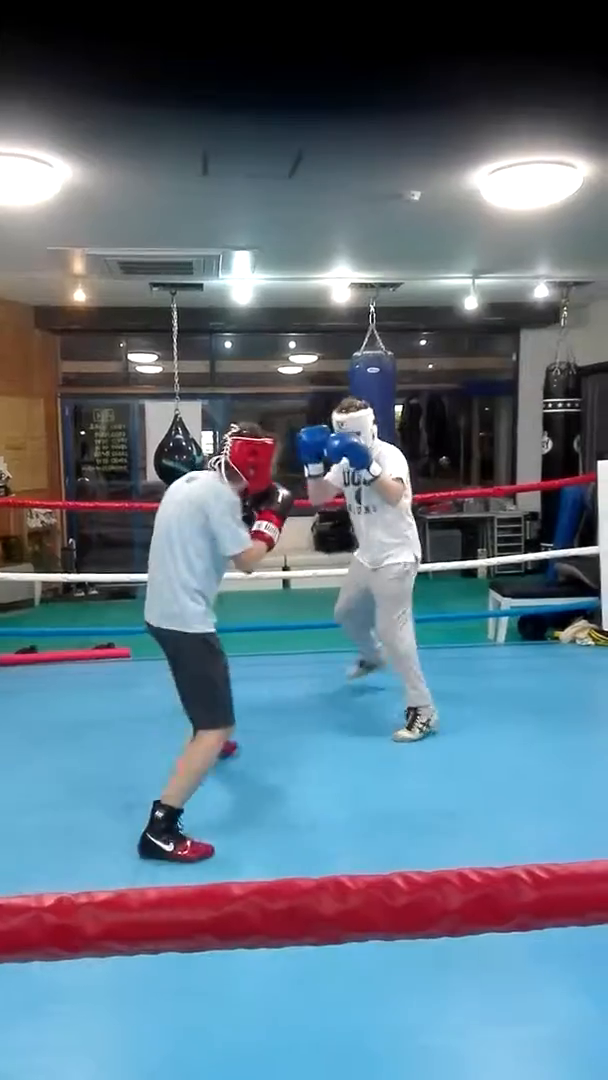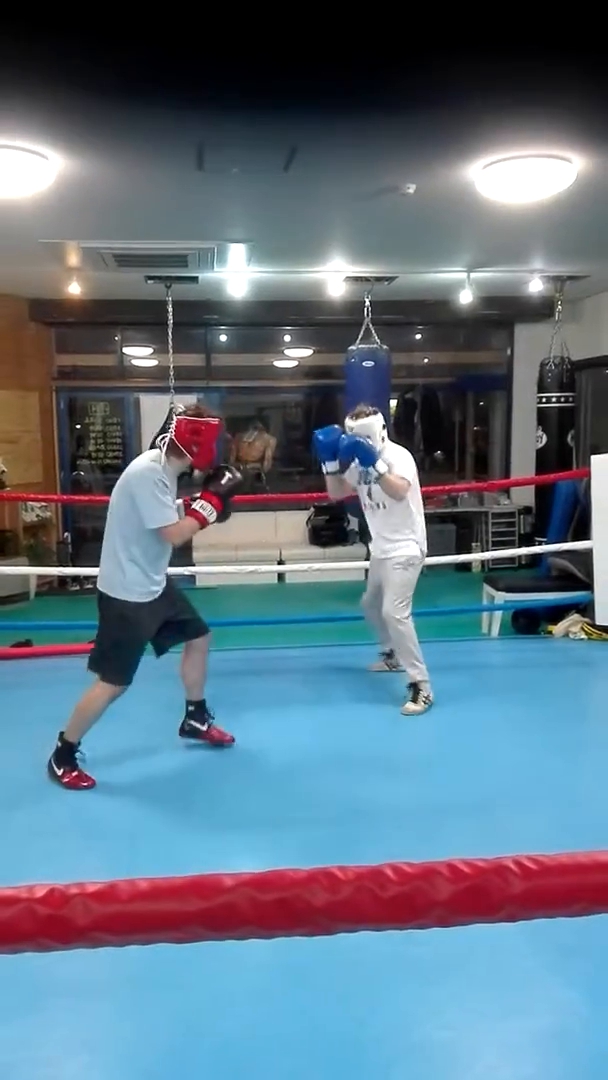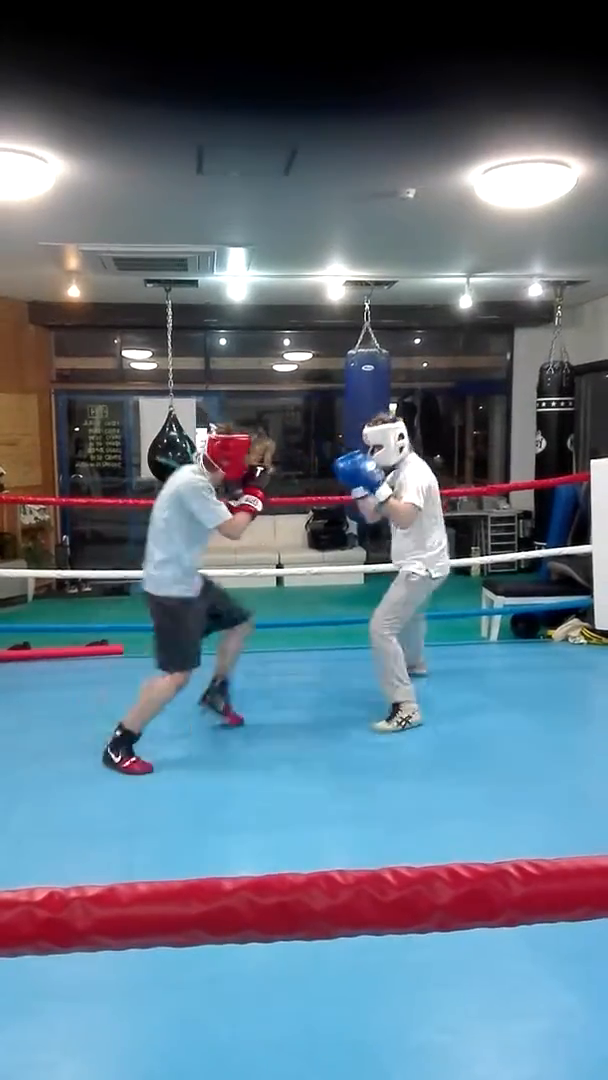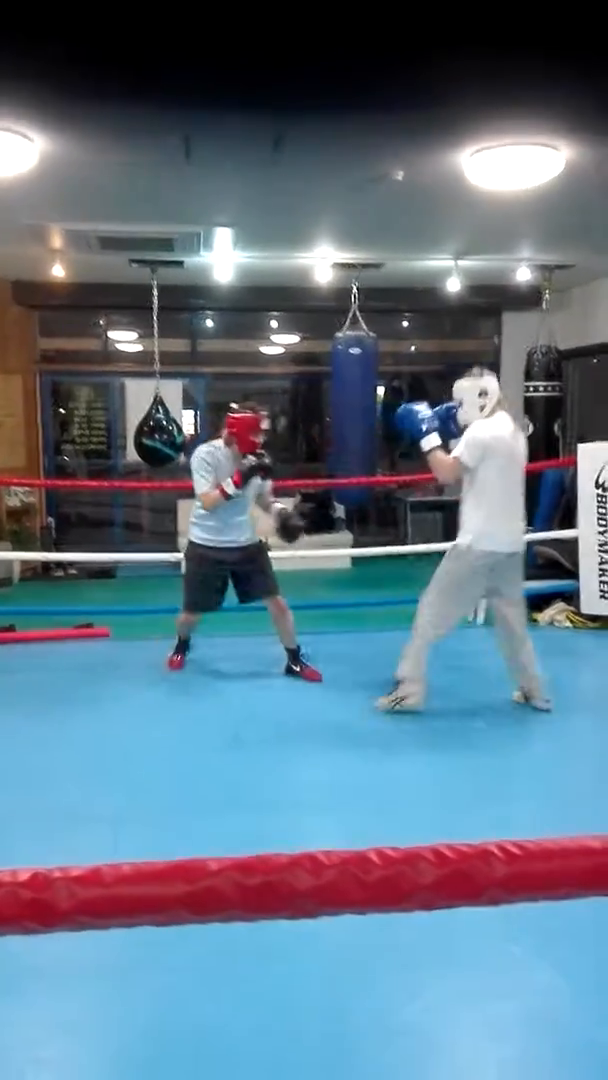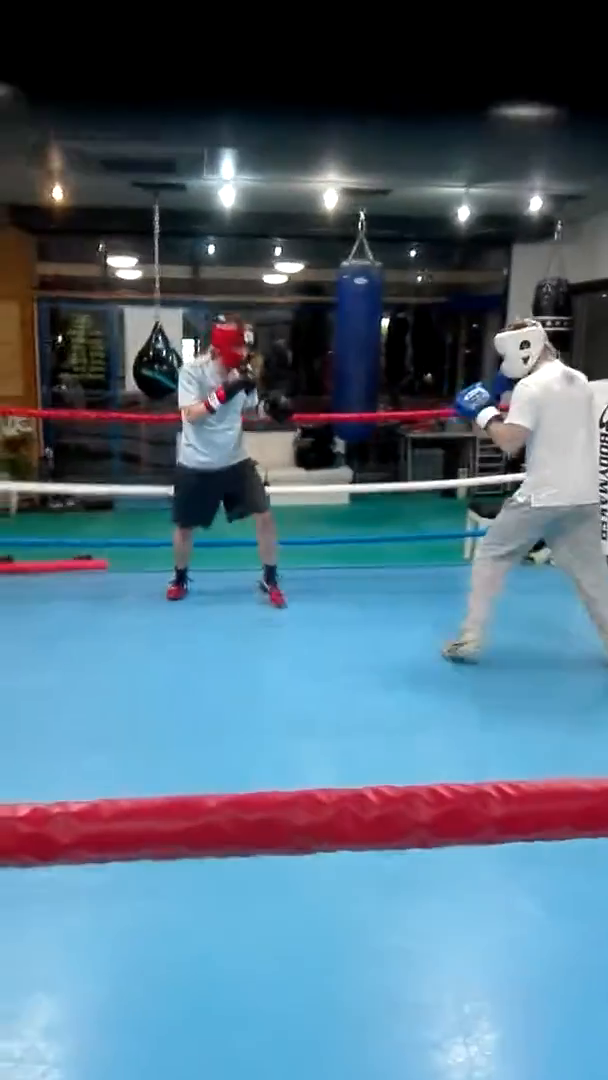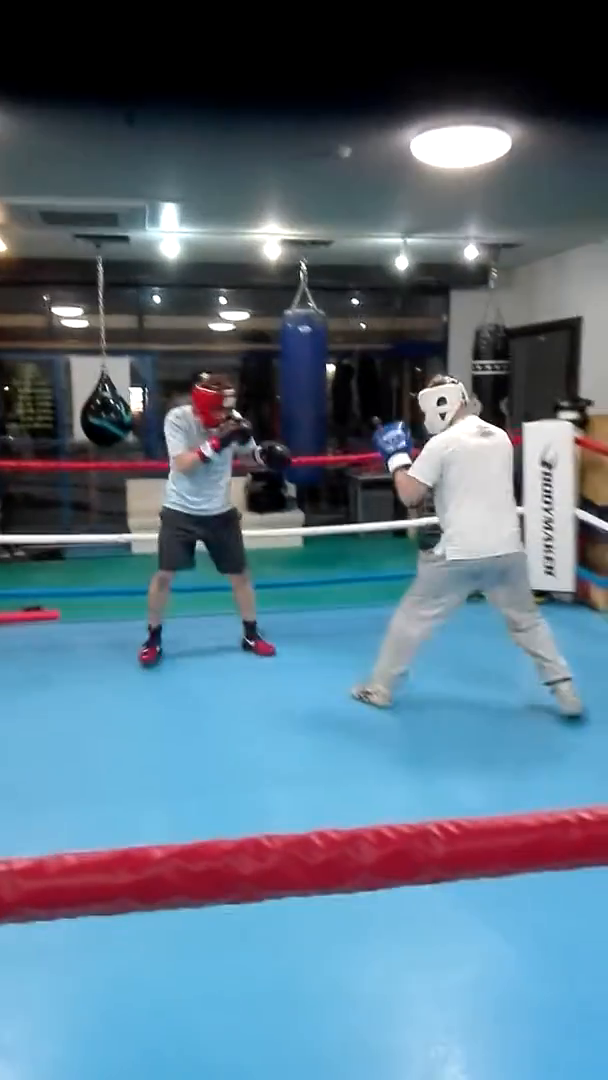
dt=0.5s
person 1, frame 1
left shoulder: (186, 483)
right shoulder: (219, 495)
right elbow: (247, 561)
left wrist: (251, 513)
right wrist: (271, 516)
left hip: (163, 611)
right hip: (186, 619)
left knee: (204, 679)
right knee: (216, 725)
left ankle: (204, 748)
right ankle: (160, 828)
person 1, frame 2
left shoulder: (163, 467)
right shoulder: (148, 472)
left elbow: (170, 518)
right elbow: (173, 535)
left wrist: (208, 497)
right wrist: (212, 500)
left hip: (154, 583)
right hip: (127, 592)
left knee: (198, 638)
right knee: (112, 682)
left ankle: (196, 719)
right ankle: (62, 756)
person 1, frame 3
left shoulder: (196, 477)
right shoulder: (192, 484)
left elbow: (219, 517)
right elbow: (232, 530)
left wrist: (245, 492)
right wrist: (255, 494)
left hip: (189, 581)
right hip: (169, 589)
left knee: (240, 624)
right knee: (178, 674)
left ankle: (217, 693)
right ankle: (119, 745)
person 1, frame 4
left shoulder: (256, 456)
right shoulder: (206, 455)
left elbow: (263, 496)
right elbow: (208, 501)
left wrist: (281, 512)
right wrist: (239, 477)
left hip: (245, 543)
right hip: (207, 545)
left knee: (276, 600)
right knee: (193, 610)
left ankle: (295, 660)
right ankle: (181, 647)
person 1, frame 5
left shoulder: (242, 370)
right shoulder: (192, 370)
left elbow: (249, 409)
right elbow: (192, 415)
left wrist: (269, 408)
right wrist: (224, 391)
left hip: (235, 461)
right hip: (196, 465)
left knee: (264, 517)
right knee: (185, 527)
left ankle: (270, 580)
right ankle: (180, 578)
person 1, frame 6
left shoulder: (233, 420)
right shoulder: (178, 418)
left elbow: (247, 455)
right elbow: (183, 464)
left wrist: (265, 454)
right wrist: (215, 442)
left hip: (220, 511)
right hip: (180, 510)
left knee: (240, 574)
right knee: (164, 575)
left ankle: (250, 635)
right ankle: (153, 639)
person 2, frame 1
left shoulder: (388, 454)
right shoulder: (345, 460)
left elbow: (395, 495)
right elbow: (317, 498)
left wrist: (367, 464)
right wrist: (313, 463)
left hip: (396, 559)
right hip: (367, 557)
left knee: (394, 631)
right knee: (347, 613)
left ankle: (422, 709)
right ankle: (372, 656)
person 2, frame 2
left shoulder: (397, 456)
right shoulder: (360, 459)
left elbow: (400, 492)
right elbow: (336, 493)
left wrist: (374, 465)
right wrist: (330, 460)
left hip: (405, 550)
right hip: (381, 549)
left knee: (395, 613)
right knee: (371, 606)
left ankle: (420, 686)
right ankle: (394, 654)
person 2, frame 3
left shoulder: (415, 473)
right shoulder: (392, 472)
left elbow: (405, 517)
right elbow: (372, 515)
left wrist: (378, 488)
right wrist: (358, 486)
left hip: (423, 567)
right hip: (415, 563)
left knee: (382, 627)
right knee: (407, 615)
left ankle: (406, 707)
right ankle: (414, 663)
person 2, frame 4
left shoulder: (481, 432)
right shoulder: (513, 433)
left elbow: (447, 474)
left wrist: (427, 436)
right wrist: (447, 434)
left hip: (480, 543)
right hip: (511, 544)
left knee: (434, 612)
right knee: (511, 618)
left ankle: (409, 688)
right ankle: (532, 690)
person 2, frame 5
left shoulder: (530, 387)
right shoulder: (579, 381)
left elbow: (510, 442)
left wrist: (483, 412)
right wrist: (508, 392)
left hip: (542, 498)
left knee: (490, 558)
left ankle: (470, 638)
person 2, frame 6
left shoulder: (441, 444)
right shoulder: (500, 437)
left elbow: (410, 495)
left wrist: (397, 455)
left hip: (460, 553)
right hip: (506, 551)
left knee: (413, 616)
right knee: (527, 622)
left ankle: (379, 687)
right ankle: (564, 691)
